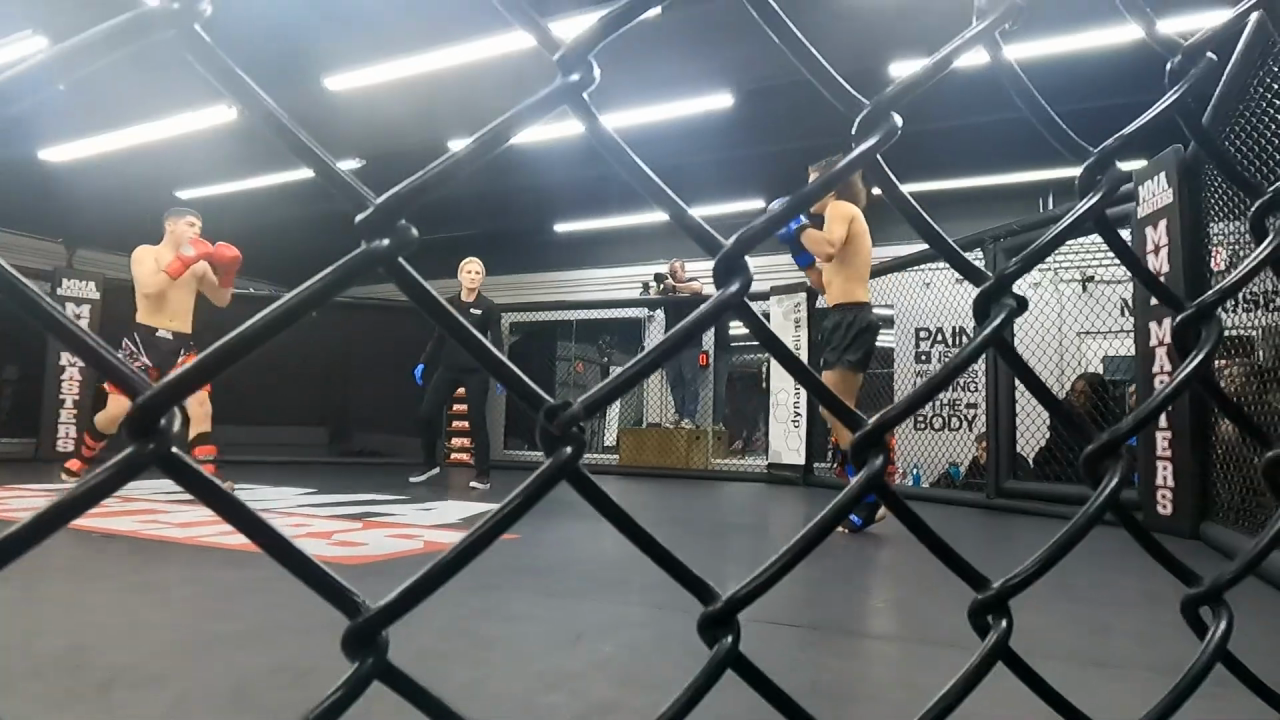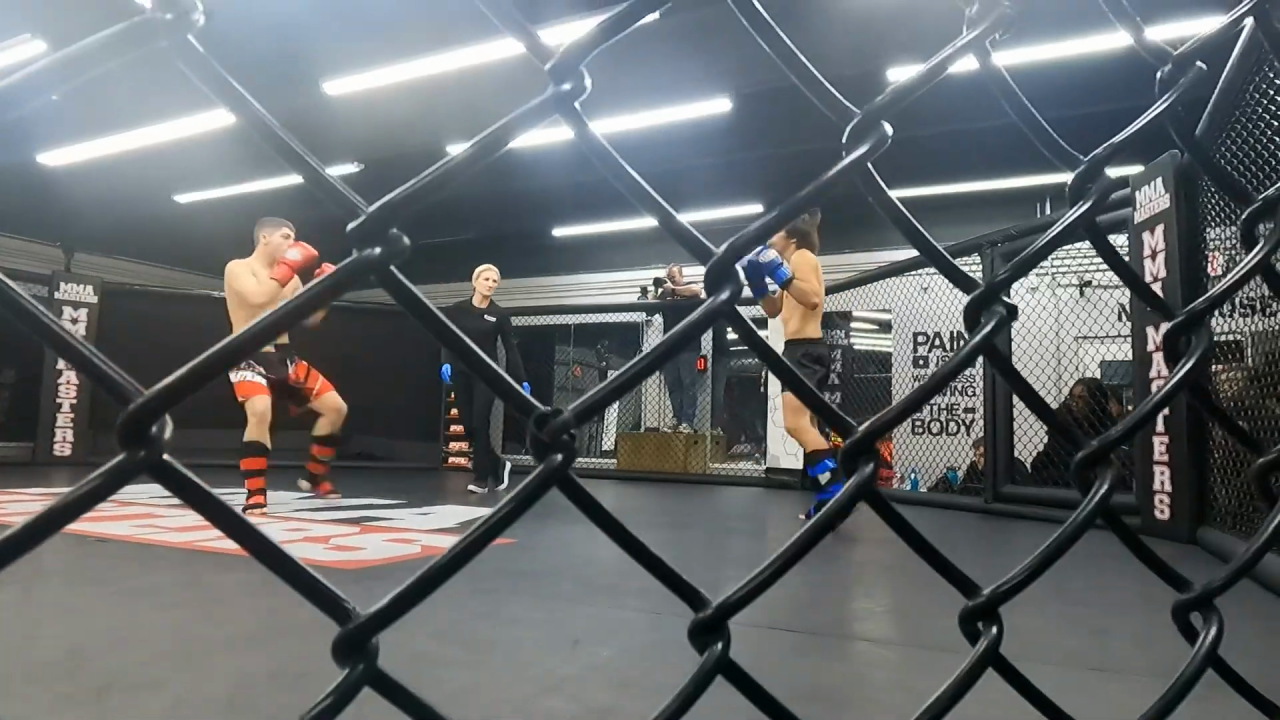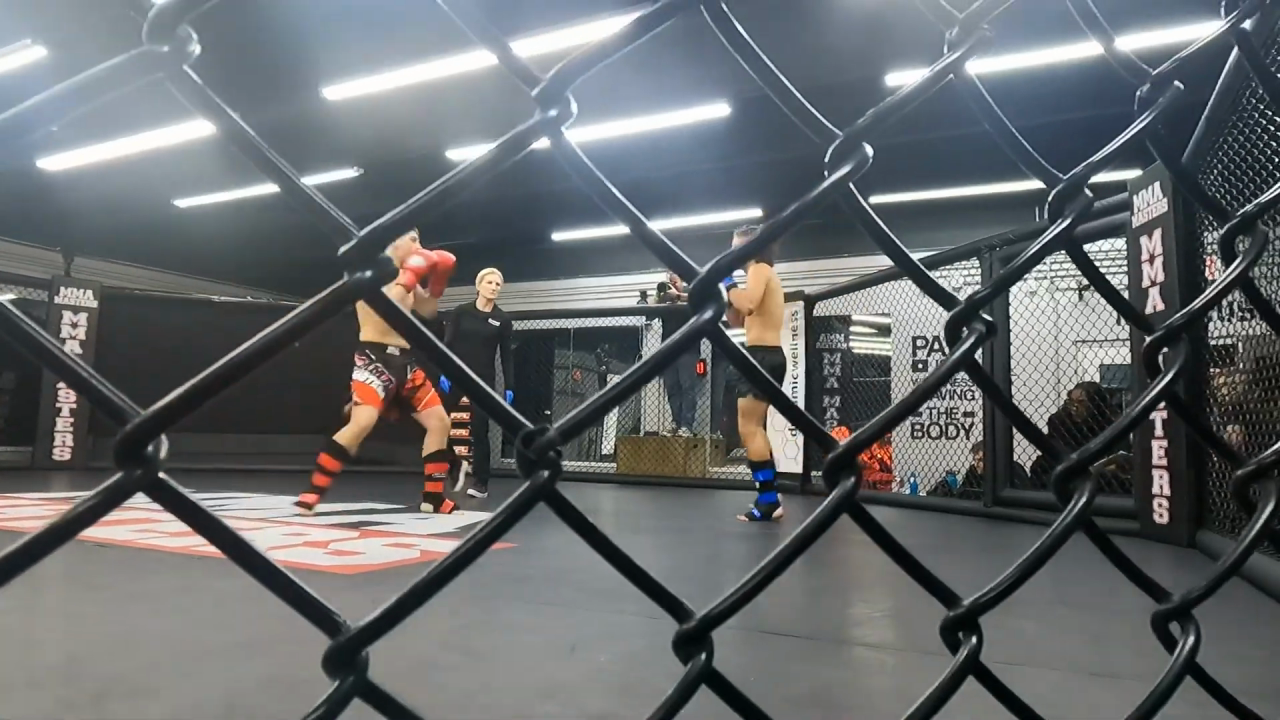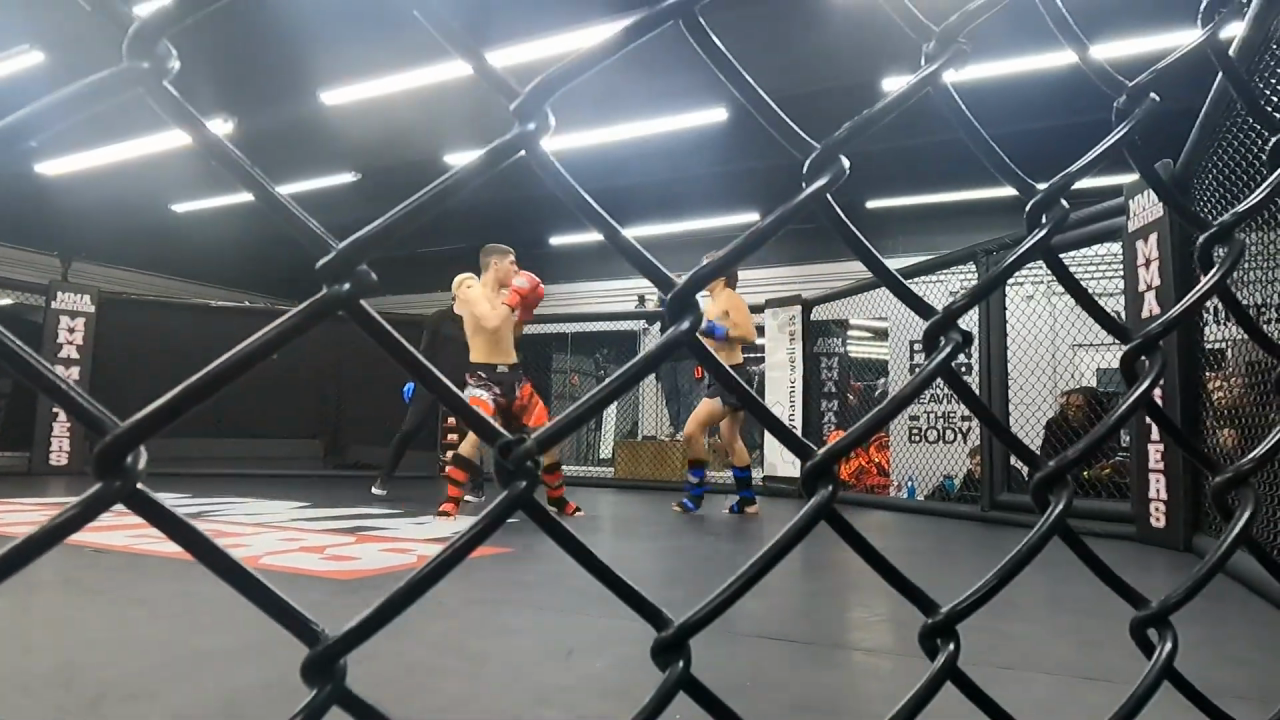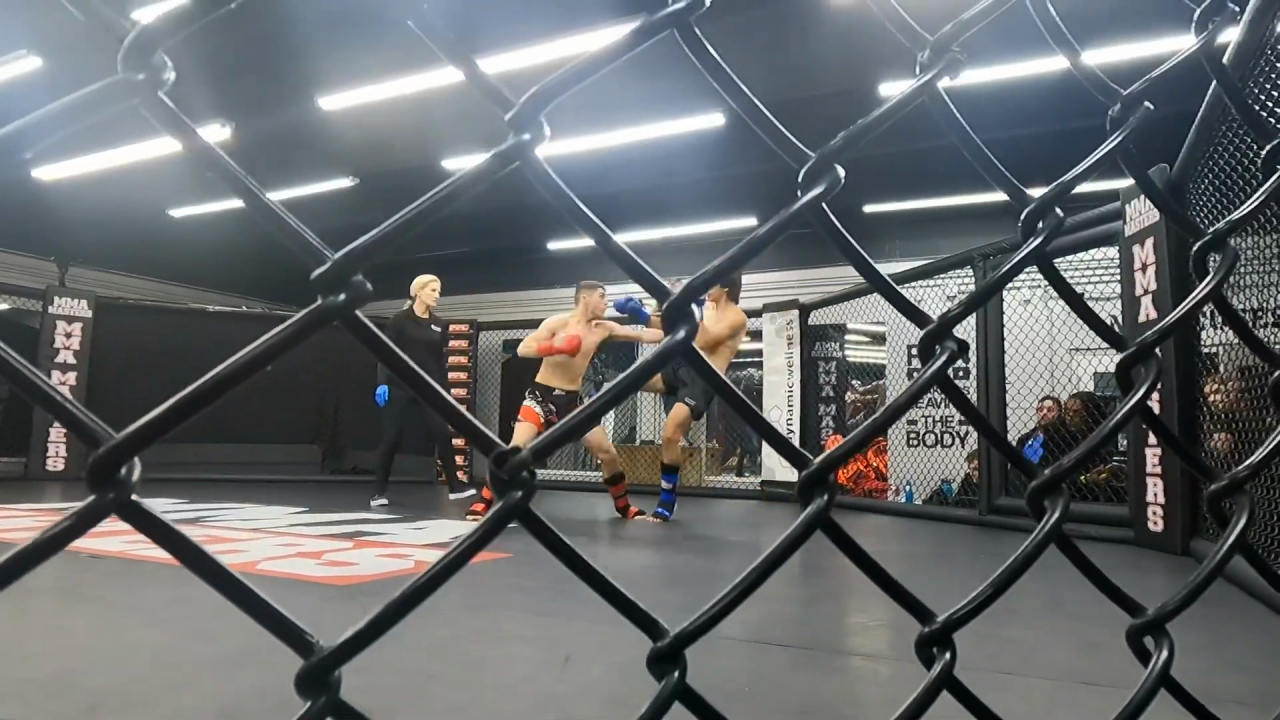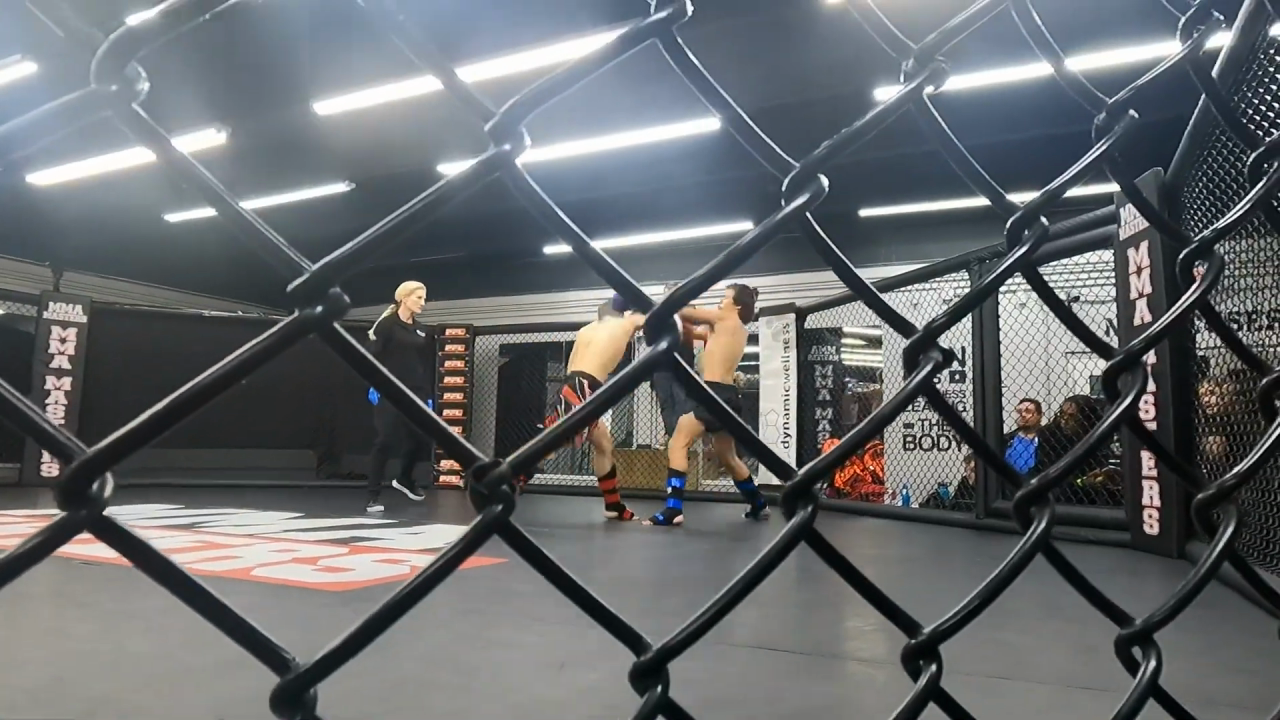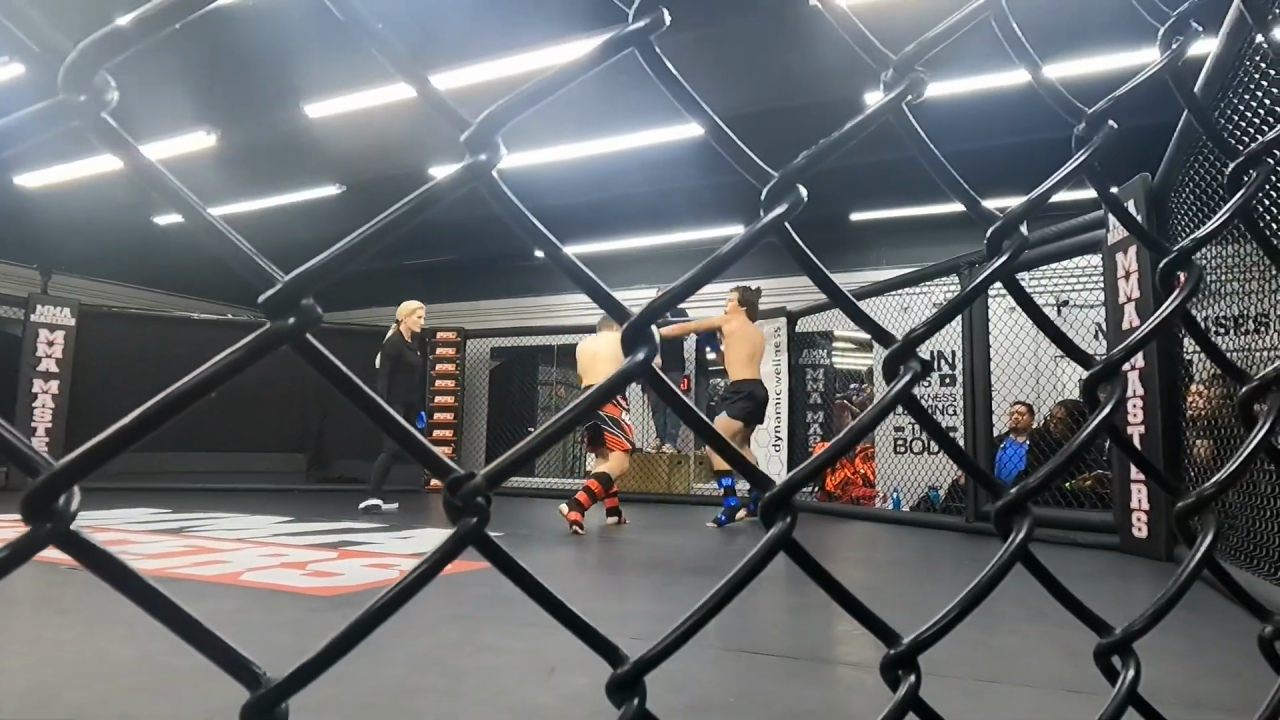
dt=0.3s
person 1, frame 1
left shoulder: (841, 208)
right shoulder: (845, 217)
left elbow: (824, 246)
right elbow: (825, 284)
left wrist: (795, 226)
right wrist: (802, 249)
left hip: (848, 318)
right hip: (852, 318)
right knee: (837, 410)
left ankle: (868, 503)
person 1, frame 2
left shoulder: (802, 258)
right shoulder: (794, 262)
left elbow: (813, 300)
right elbow: (773, 310)
left wrist: (778, 272)
right wrist: (756, 282)
left hip: (805, 352)
right hip: (802, 352)
left knee: (797, 424)
right knee: (804, 425)
left ankle: (836, 493)
right ankle: (824, 498)
person 1, frame 3
left shoulder: (759, 270)
right shoulder: (762, 275)
left elbow: (747, 304)
right elbow: (738, 316)
left wrist: (725, 285)
right wrist: (727, 287)
left hip: (761, 357)
right hip: (768, 357)
left knee: (750, 432)
right knee: (753, 428)
left ankle: (768, 502)
right ankle: (767, 494)
person 1, frame 4
left shoulder: (730, 298)
right shoulder: (714, 301)
left elbow: (749, 335)
right elbow: (704, 338)
left wrist: (717, 331)
left knee: (691, 432)
right knee: (730, 439)
left ankle: (696, 493)
right ankle: (746, 498)
person 1, frame 5
left shoulder: (736, 317)
right shoulder: (709, 310)
left elbow: (704, 341)
right wrist: (642, 314)
left hip: (704, 380)
right hip: (684, 366)
left knee: (670, 436)
left ankle: (667, 502)
person 1, frame 6
left shoulder: (724, 316)
right shoulder: (739, 329)
left elbow: (689, 314)
left hip: (713, 392)
right hip: (727, 395)
left knee: (677, 444)
right knee: (726, 458)
left ankle: (673, 509)
right ankle: (758, 505)
person 1, frame 7
left shoulder: (729, 321)
right shoulder: (759, 333)
left elbow: (692, 326)
left wrist: (655, 333)
right wrist: (721, 344)
left hip: (742, 392)
right hip: (758, 391)
left knee: (715, 447)
right knee: (738, 446)
left ankle: (732, 505)
right ankle: (757, 499)
person 2, frame 1
left shoulder: (197, 263)
right shoulder: (144, 254)
left elbow: (222, 300)
right elbow: (150, 288)
left wrist: (226, 274)
right wrist: (186, 260)
left hip: (182, 345)
right hip: (143, 340)
left knee: (201, 407)
right knee: (118, 410)
right ankle: (82, 458)
person 2, frame 2
left shoulder: (292, 277)
right shoulder: (238, 268)
left elbow: (311, 319)
right elbow: (258, 298)
right wrist: (289, 267)
left hip: (284, 357)
right hip: (250, 357)
left knee: (336, 408)
right knee: (260, 413)
left ankle: (316, 476)
right ankle: (255, 496)
person 2, frame 3
left shoulder: (406, 276)
left elbow: (428, 311)
right elbow: (389, 300)
left wrist: (438, 279)
right wrist: (413, 272)
left hip: (403, 359)
right hip: (373, 358)
left knee: (438, 423)
right knee: (362, 424)
left ankle: (434, 497)
right ankle: (314, 491)
person 2, frame 4
left shoulder: (503, 294)
right shoulder: (472, 293)
right elbow: (493, 323)
left wrist: (527, 305)
right wrist: (517, 295)
left hip: (513, 375)
right hip: (483, 377)
right knee: (476, 436)
left ankle: (559, 501)
right ankle: (451, 502)
person 2, frame 5
left shoulder: (603, 328)
right shoulder: (556, 322)
left elbow: (642, 336)
right elbow: (522, 349)
left wrist: (664, 334)
right wrist: (551, 346)
left hip: (572, 399)
right hip: (541, 395)
left knee: (607, 453)
right knee: (519, 445)
left ankle: (623, 506)
right ankle: (483, 503)
person 2, frame 6
left shoulder: (586, 330)
right shoulder: (625, 323)
left hip: (578, 386)
right hip: (581, 389)
left knee: (604, 447)
left ankle: (614, 506)
person 2, frame 7
left shoulder: (582, 345)
right shoulder: (622, 338)
right hip: (610, 398)
left knee: (608, 458)
right knee: (620, 464)
left ankle: (612, 511)
right ankle: (575, 507)
person 3, frame 1
left shoulder: (488, 307)
right shoulder: (448, 304)
left elbow: (497, 341)
right elbow: (438, 338)
right wrist: (424, 362)
left hip: (476, 371)
right hip: (447, 369)
left knee: (476, 421)
right knee: (427, 414)
left ankle: (482, 475)
right ankle: (430, 464)
person 3, frame 2
left shoulder: (500, 315)
right shoulder: (457, 309)
left elbow: (511, 349)
left wrist: (522, 380)
right wrist: (446, 363)
right hip: (461, 374)
left knee: (480, 425)
right knee: (469, 425)
left ankle: (482, 478)
right ankle: (498, 465)
person 3, frame 3
left shoulder: (503, 320)
right shoulder: (461, 313)
left elbow: (506, 355)
right elbow: (448, 344)
left wrist: (509, 386)
right wrist: (444, 372)
left hip: (483, 379)
left knee: (479, 430)
left ankle: (480, 482)
right ankle: (458, 464)
person 3, frame 4
right shoulder: (438, 318)
right elbow: (424, 351)
right wrist: (412, 379)
left hip: (461, 386)
left knee: (468, 433)
right knee: (410, 429)
left ankle: (476, 488)
right ankle: (383, 478)
person 3, frame 5
left shoulder: (439, 325)
right shoulder: (400, 320)
left elbow: (440, 360)
left wrist: (444, 390)
right wrist: (383, 382)
right hip: (400, 387)
left knee: (442, 434)
right knee: (392, 438)
left ankle: (455, 485)
right ankle: (379, 491)
person 3, frame 6
left shoulder: (422, 331)
right shoulder: (387, 324)
left elbow: (426, 365)
right elbow: (373, 356)
left wrist: (428, 396)
left hip: (415, 392)
left knee: (423, 439)
right knee: (385, 441)
left ankle: (404, 479)
right ankle: (373, 496)
person 3, frame 7
left shoulder: (414, 346)
right shoulder: (393, 344)
right elbow: (382, 378)
left wrist: (421, 408)
left hip: (408, 405)
right hip: (392, 404)
left knee: (396, 449)
right knee: (395, 448)
left ankle: (375, 496)
right ankle: (372, 495)
